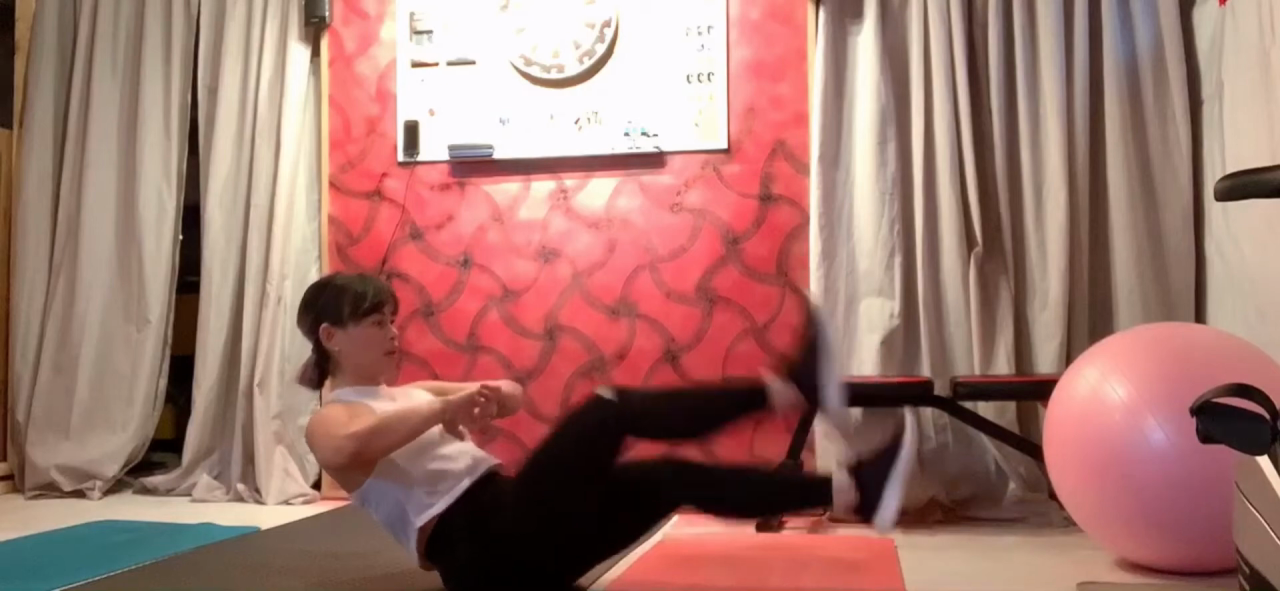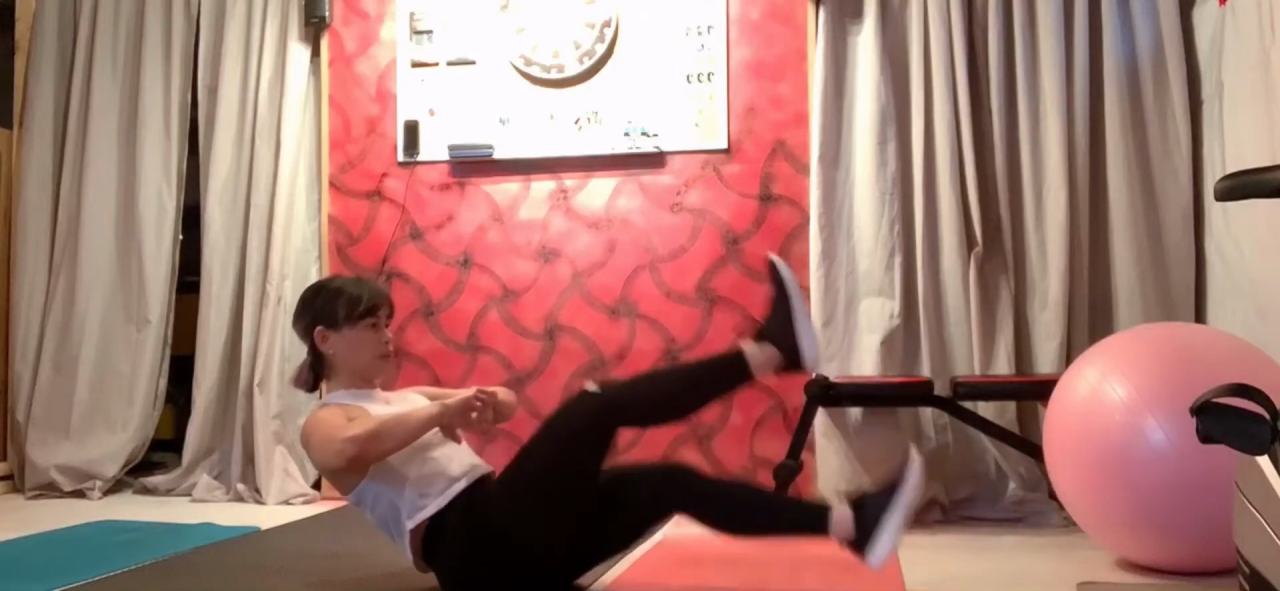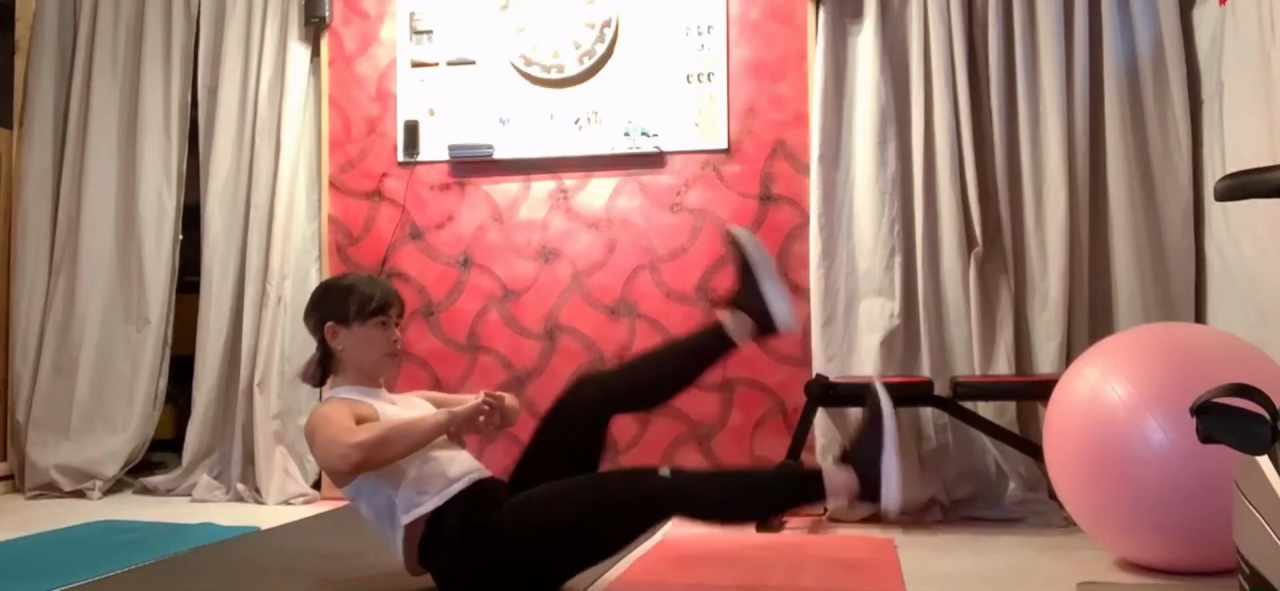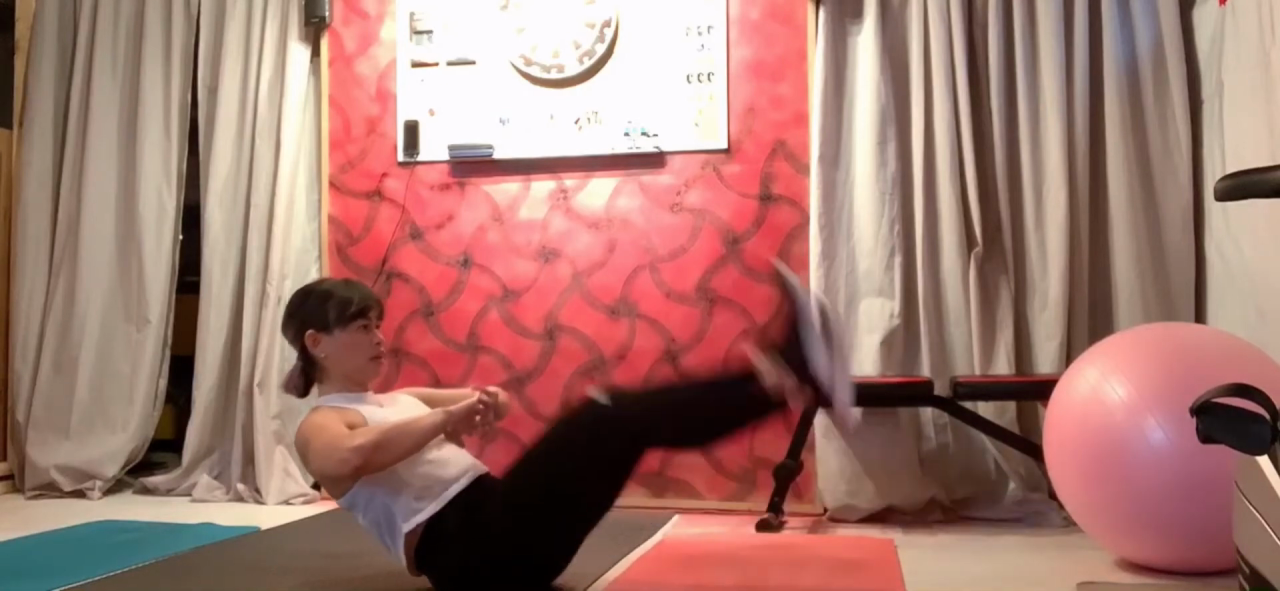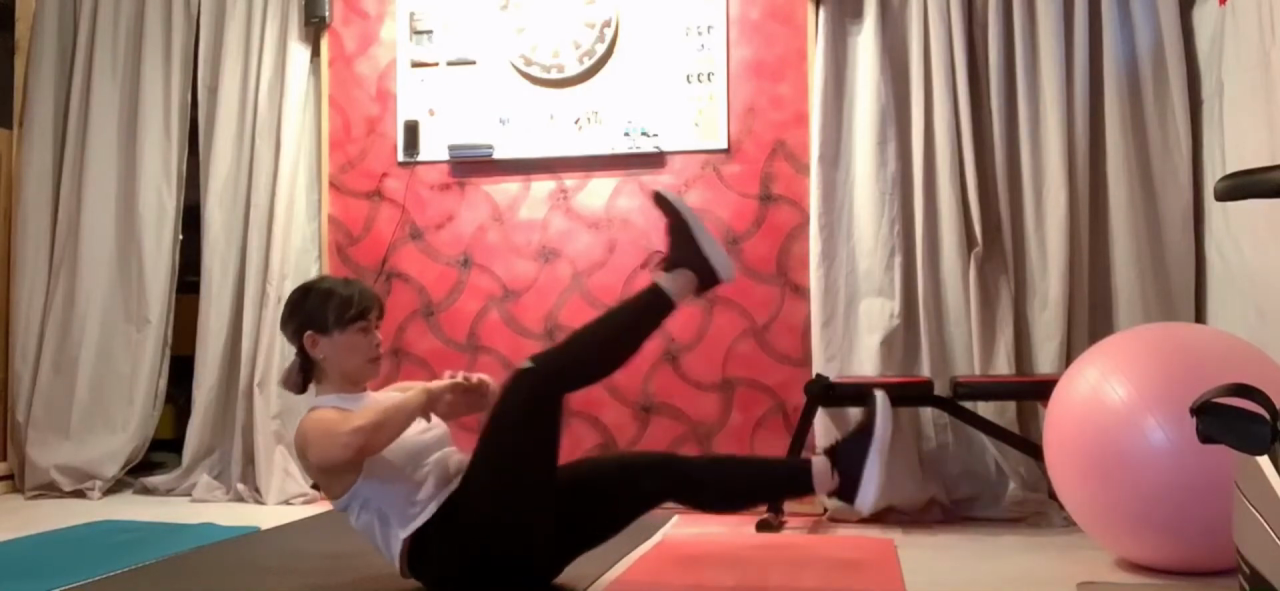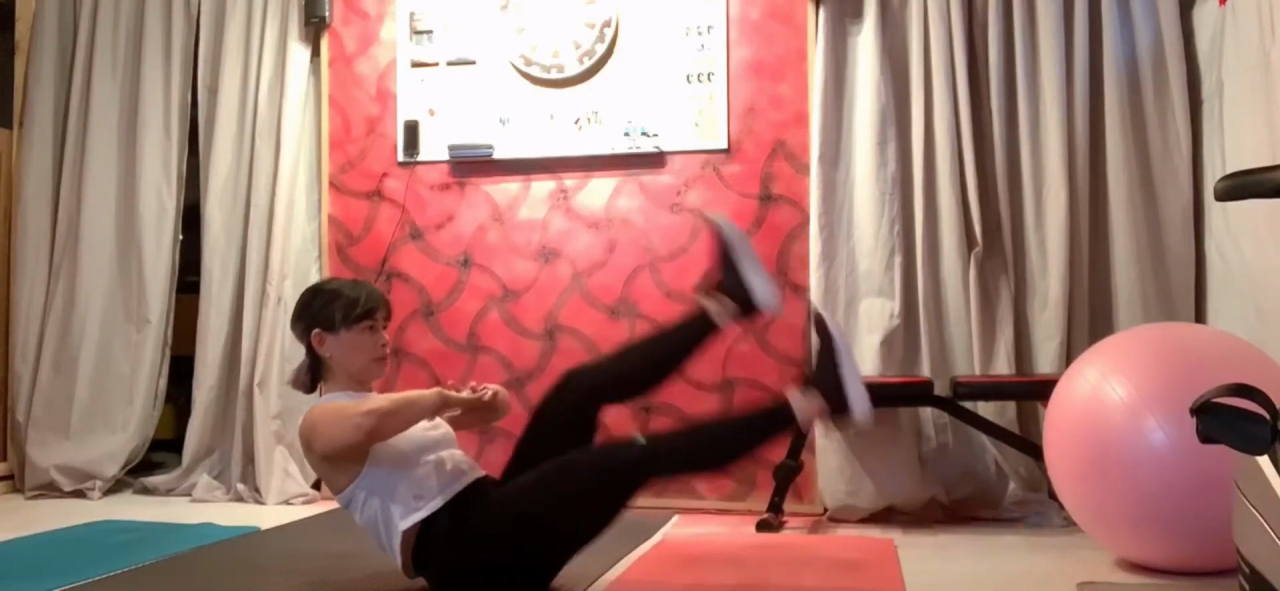
dt=0.5s
person 1, frame 1
left shoulder: (406, 395)
right shoulder: (330, 421)
left elbow: (512, 396)
right elbow: (348, 449)
left wrist: (487, 396)
right wrist: (446, 409)
left hip: (517, 524)
left knee: (673, 479)
right knee: (608, 409)
left ankle: (850, 492)
right ankle: (784, 390)
person 1, frame 2
left shoulder: (403, 398)
right shoulder: (326, 424)
left elbow: (506, 404)
right elbow: (345, 453)
left wrist: (481, 402)
right wrist: (441, 412)
left hip: (517, 536)
left knee: (670, 482)
right knee: (599, 403)
left ankle: (851, 525)
right ankle: (767, 352)
person 1, frame 3
left shoulder: (405, 401)
right shoulder: (330, 417)
left elbow: (510, 410)
right elbow: (349, 456)
left wrist: (487, 405)
right wrist: (448, 420)
left hip: (507, 519)
left knee: (593, 394)
right knee: (659, 489)
left ankle: (743, 321)
right ankle: (850, 480)
person 1, frame 4
left shoulder: (398, 399)
right shoulder: (322, 426)
left elbow: (490, 406)
right elbow: (349, 459)
left wrist: (481, 401)
right wrist: (444, 419)
left hip: (502, 531)
left knee: (628, 427)
right knee: (600, 417)
left ankle: (787, 378)
right ankle: (780, 377)
person 1, frame 5
left shoulder: (388, 397)
right shoulder: (319, 427)
left elbow: (486, 396)
right elbow: (352, 443)
left wrist: (463, 390)
right wrist: (425, 396)
left hip: (512, 534)
left knee: (661, 471)
right knee: (538, 379)
left ankle: (828, 474)
right ankle: (681, 280)
person 1, frame 6
left shoulder: (392, 406)
right shoulder: (323, 425)
left elbow: (500, 405)
right elbow: (365, 426)
left wrist: (482, 400)
right wrist: (440, 400)
left hip: (498, 518)
left knee: (579, 389)
right knee: (631, 456)
left ankle: (723, 306)
right ankle: (808, 404)
